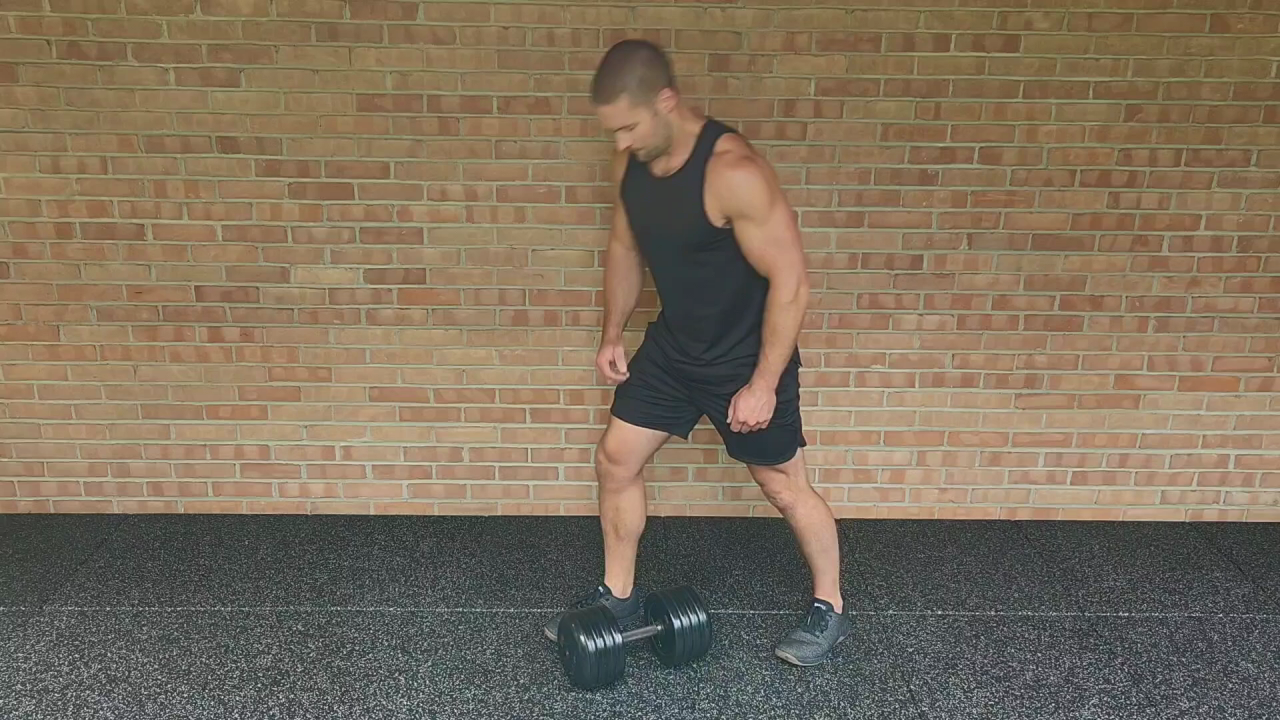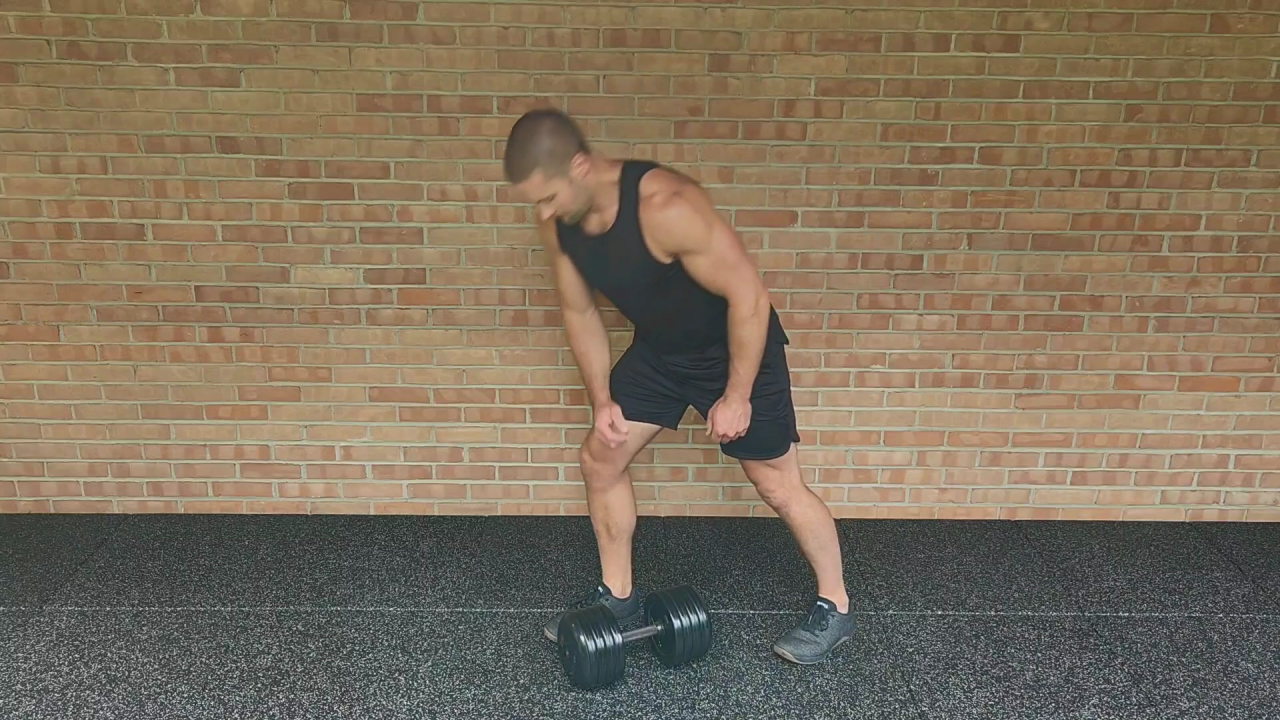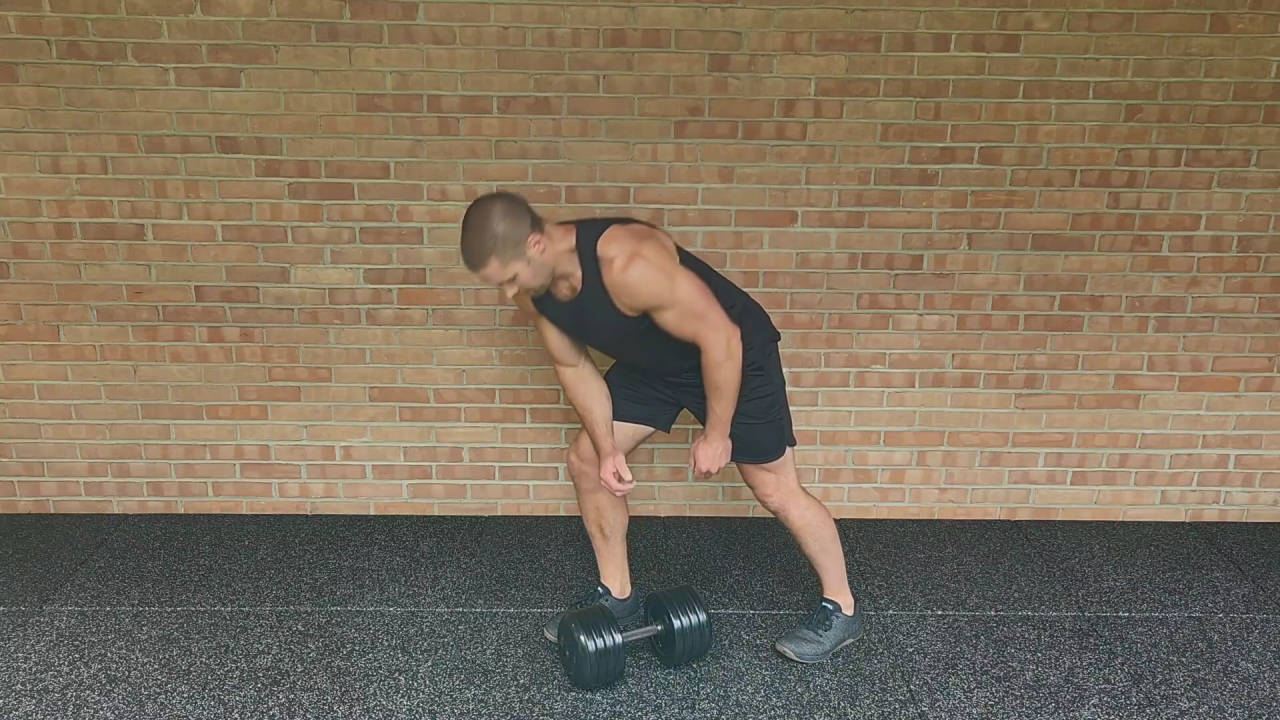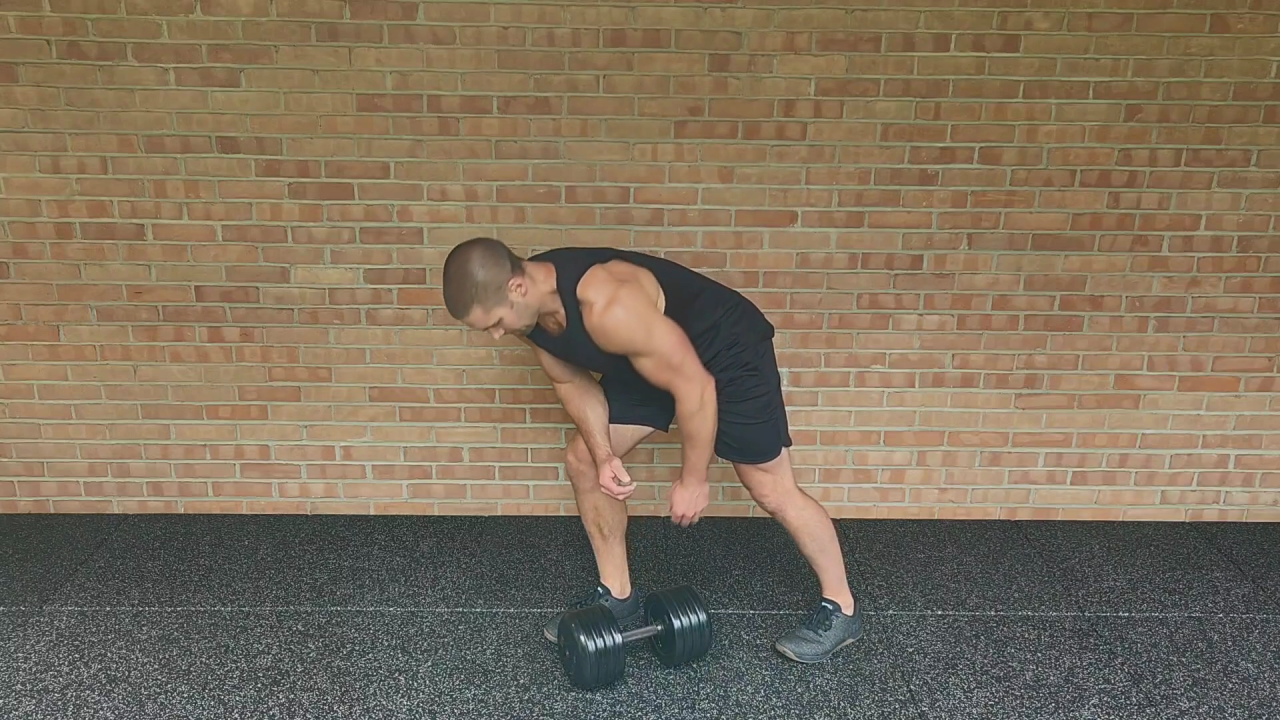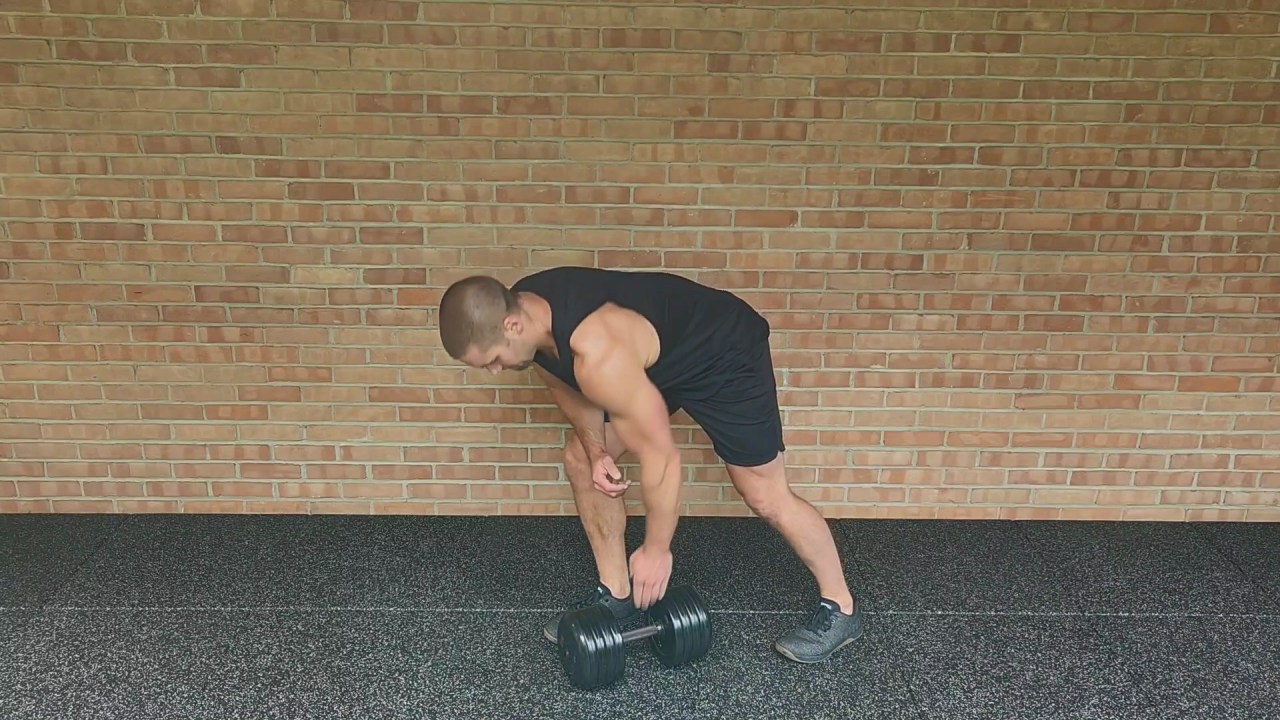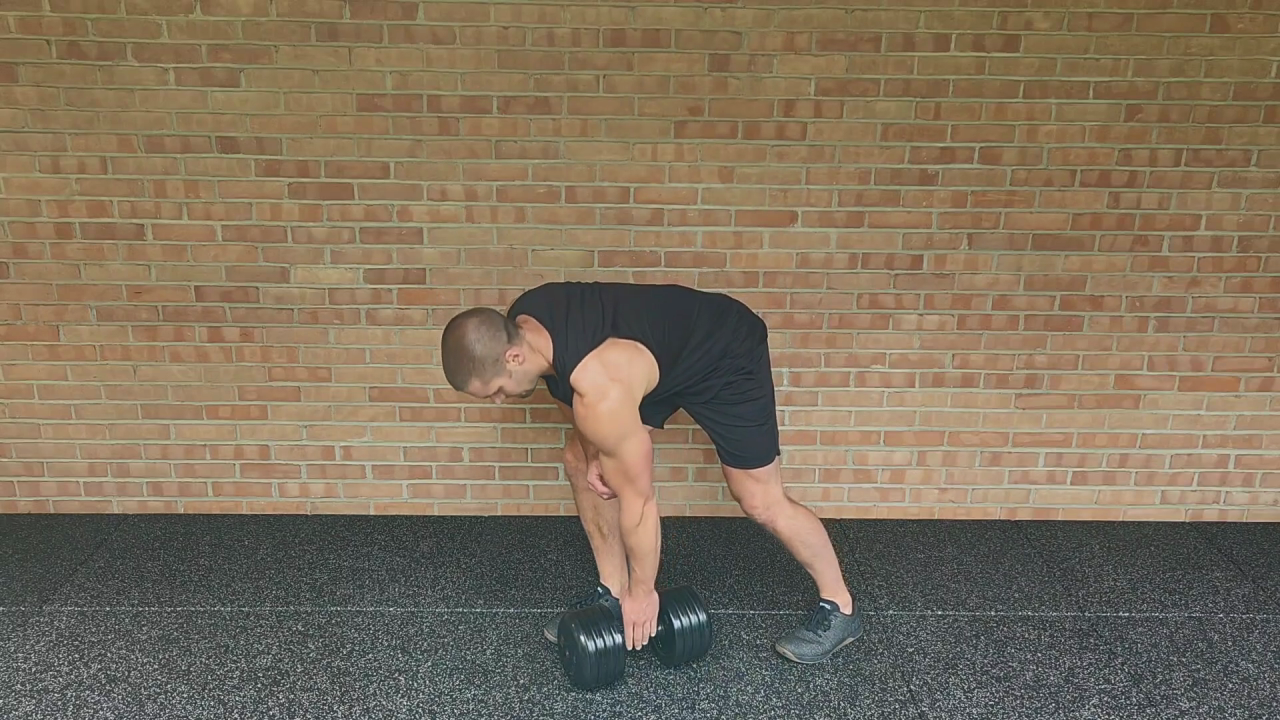
dt=0.2s
person 1, frame 1
left shoulder: (734, 172)
right shoulder: (631, 166)
left elbow: (790, 281)
right elbow: (623, 251)
left wrist: (765, 383)
right wrist: (611, 335)
left hip: (746, 354)
right hip: (673, 345)
left knee: (783, 486)
right knee: (615, 461)
left ankle: (830, 607)
right ankle: (618, 595)
person 1, frame 2
left shoulder: (665, 206)
right shoulder: (558, 224)
left elbow: (750, 296)
right elbow: (580, 310)
left wrist: (736, 397)
right wrist: (602, 400)
left hip: (739, 343)
right hip: (661, 351)
left knee: (776, 486)
right knee: (600, 458)
left ankle: (834, 606)
right ankle: (618, 595)
person 1, frame 3
left shoulder: (627, 263)
right shoulder: (534, 284)
left elbow: (720, 337)
right elbow: (573, 365)
left wrist: (716, 434)
right wrist: (607, 446)
left hip: (733, 353)
right hip: (653, 360)
left knee: (776, 491)
right knee: (585, 461)
left ankle: (842, 608)
right ankle: (617, 595)
person 1, frame 4
left shoulder: (606, 305)
right shoulder: (528, 300)
left elbow: (696, 384)
right elbow: (571, 380)
left wrist: (693, 478)
right wrist: (604, 453)
left hip: (728, 353)
right hip: (651, 357)
left knee: (772, 491)
right knee: (582, 461)
left ankle: (842, 608)
right ankle: (617, 595)
person 1, frame 5
left shoulder: (600, 353)
right shoulder: (519, 306)
left elbow: (661, 458)
right elbow: (566, 383)
left wrist: (656, 549)
right wrist: (598, 449)
left hip: (726, 353)
right hip: (663, 353)
left knee: (765, 496)
right knee: (580, 461)
left ankle: (840, 608)
right ankle: (615, 593)
person 1, frame 6
left shoulder: (600, 387)
right shoulder: (515, 322)
left elbow: (637, 500)
left wrist: (642, 592)
right wrist: (595, 451)
left hip: (726, 355)
right hip: (666, 349)
left knee: (760, 500)
right knee: (579, 461)
left ankle: (840, 608)
right ankle: (612, 591)
